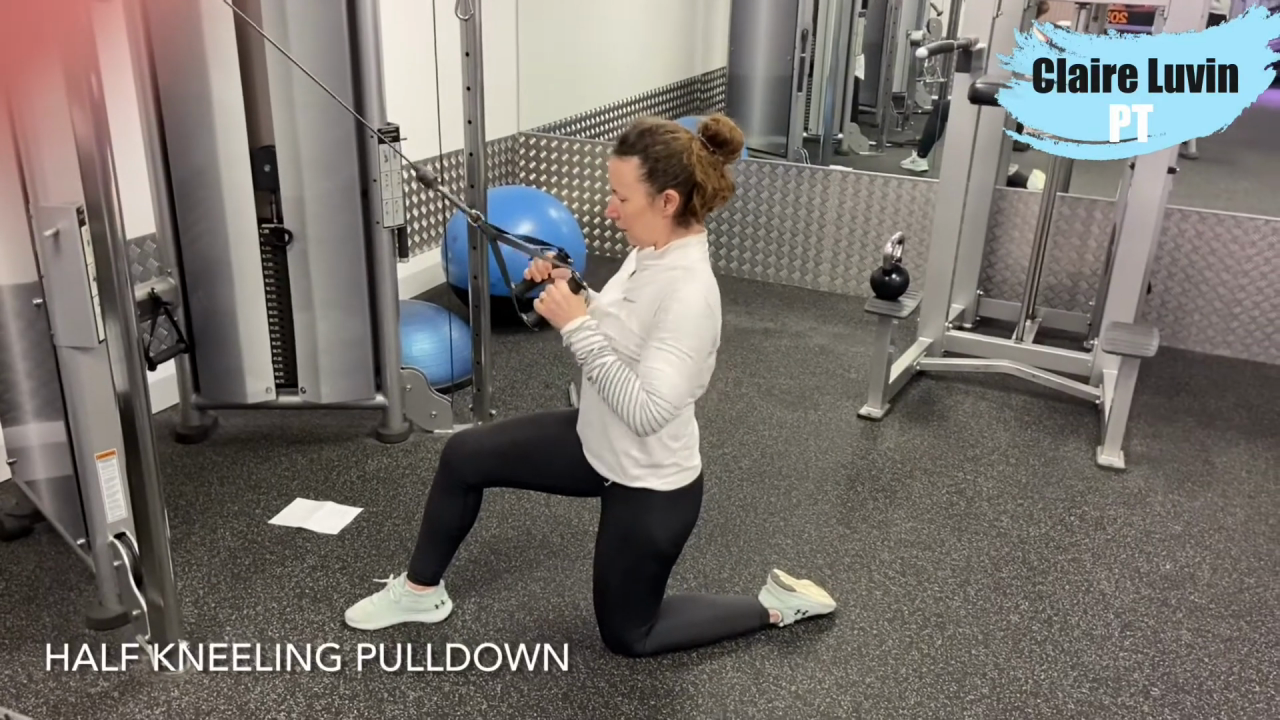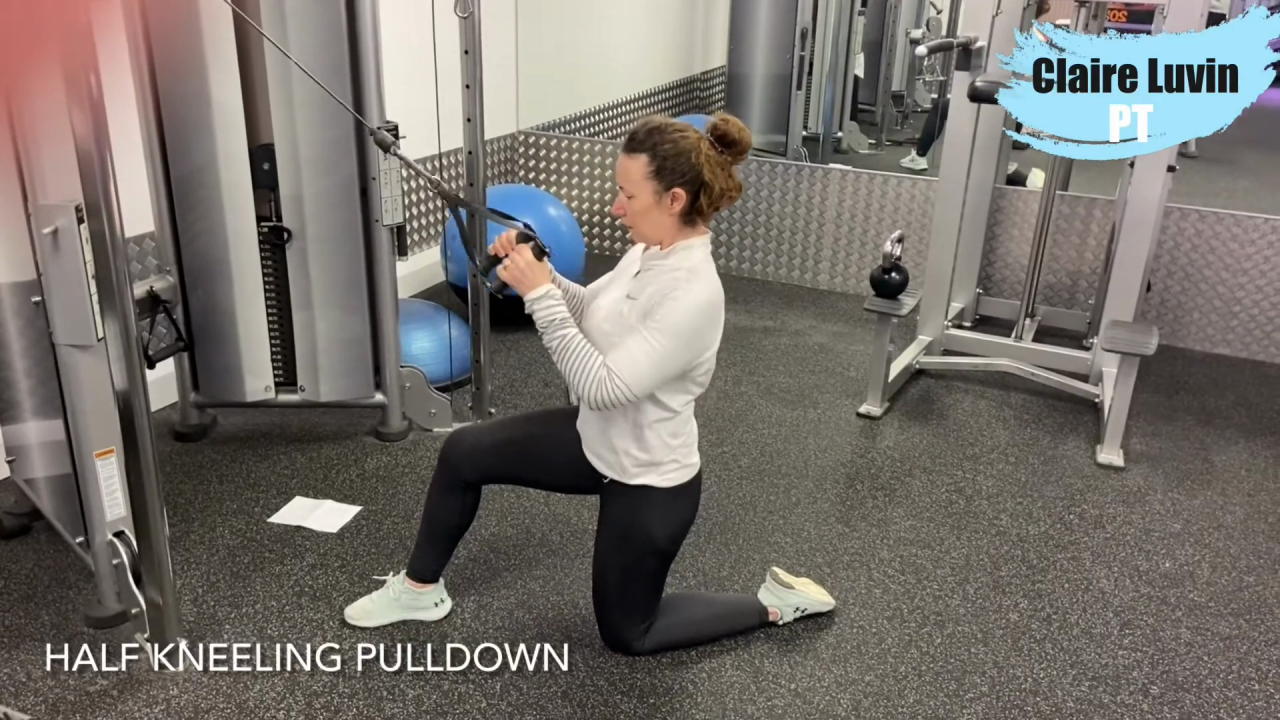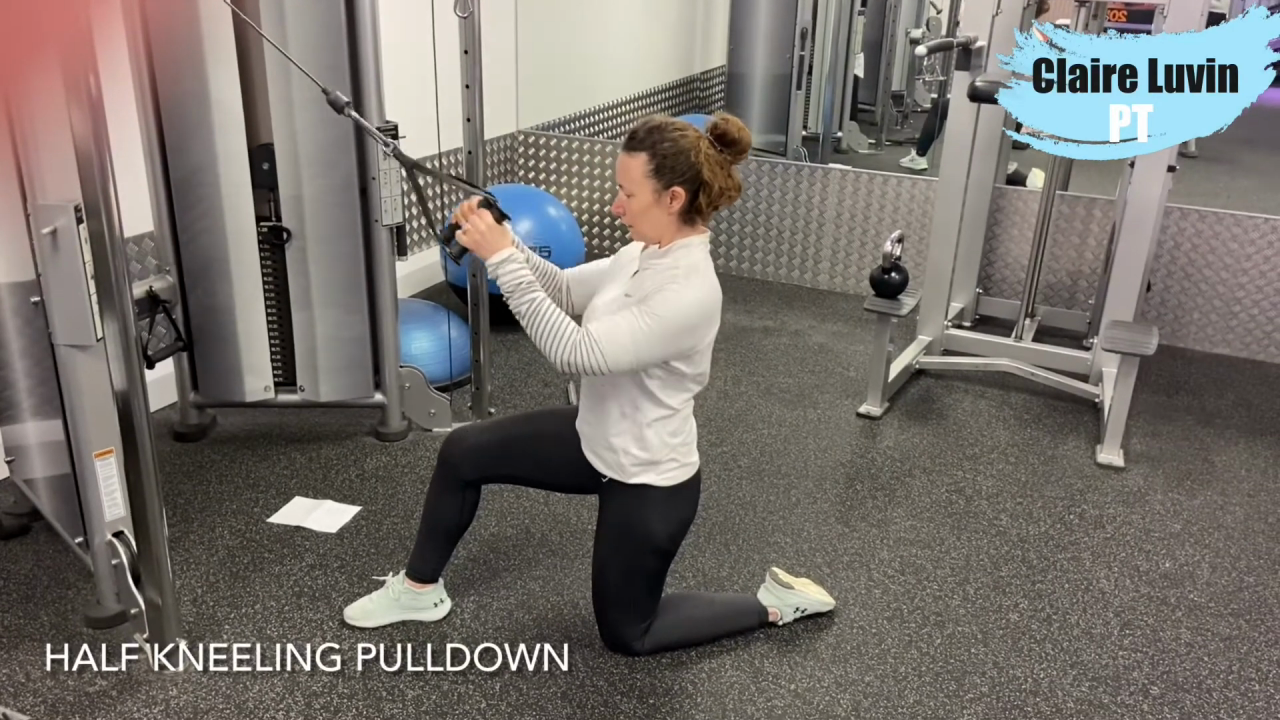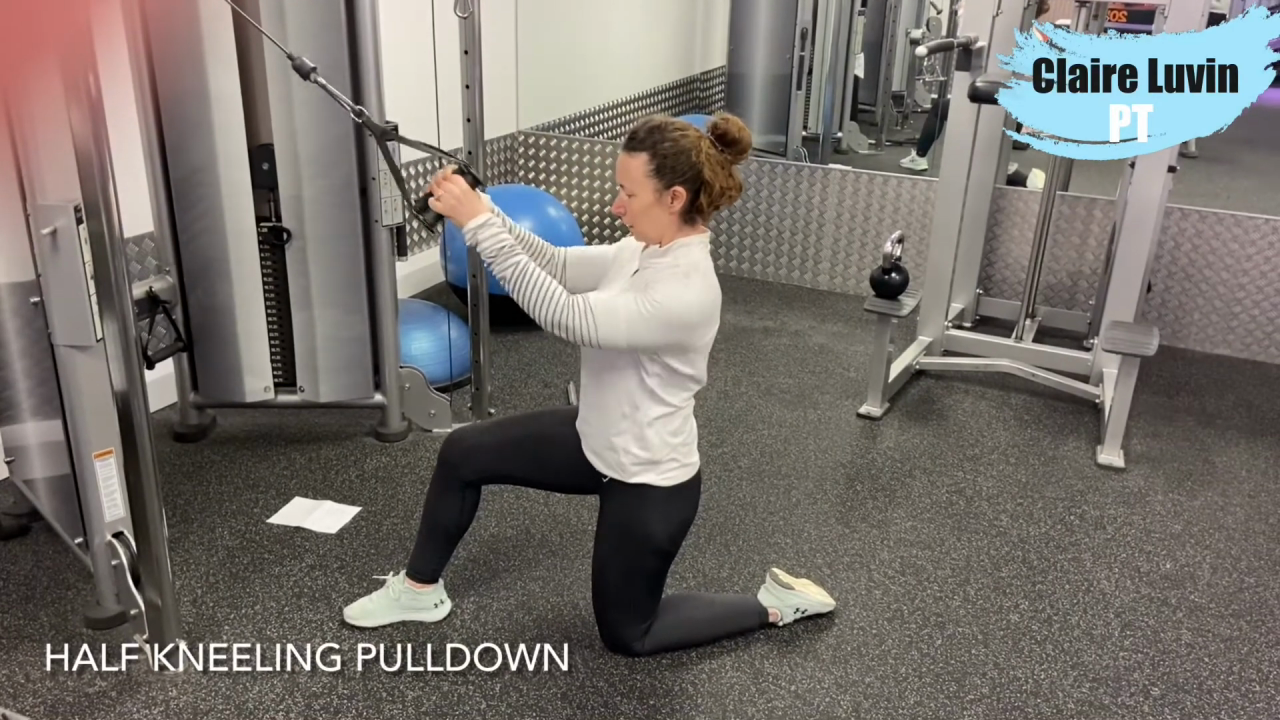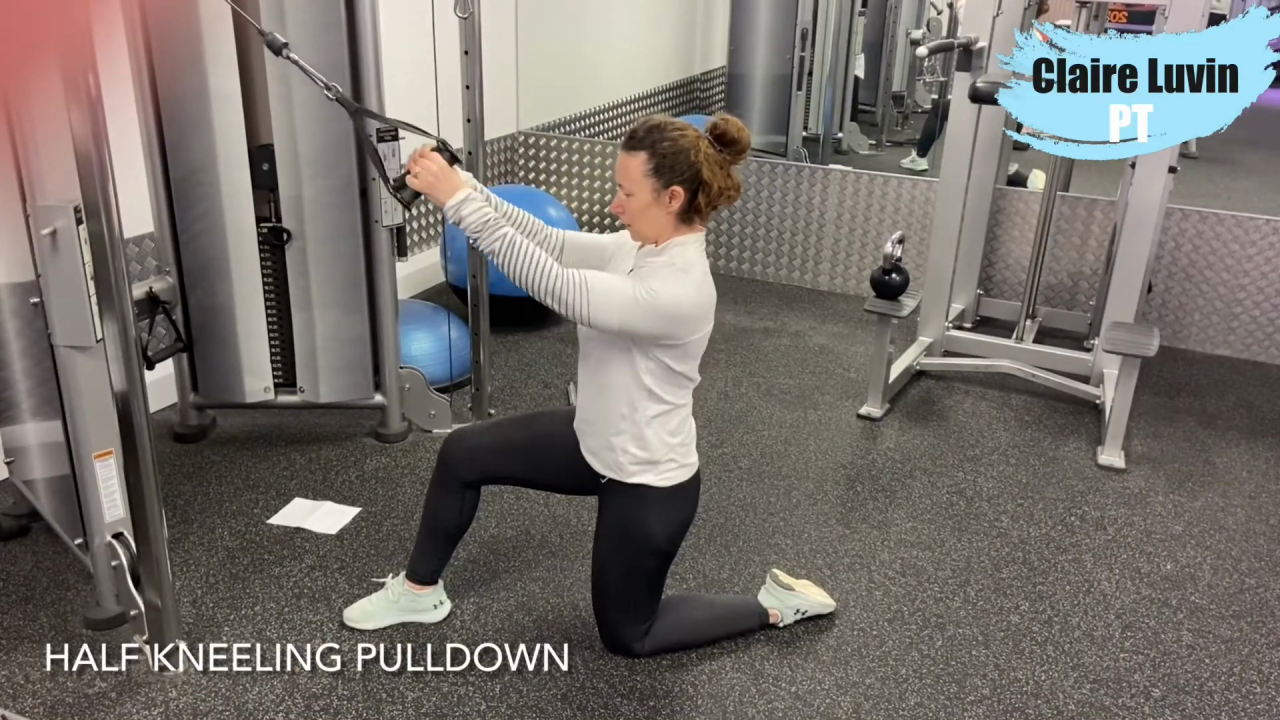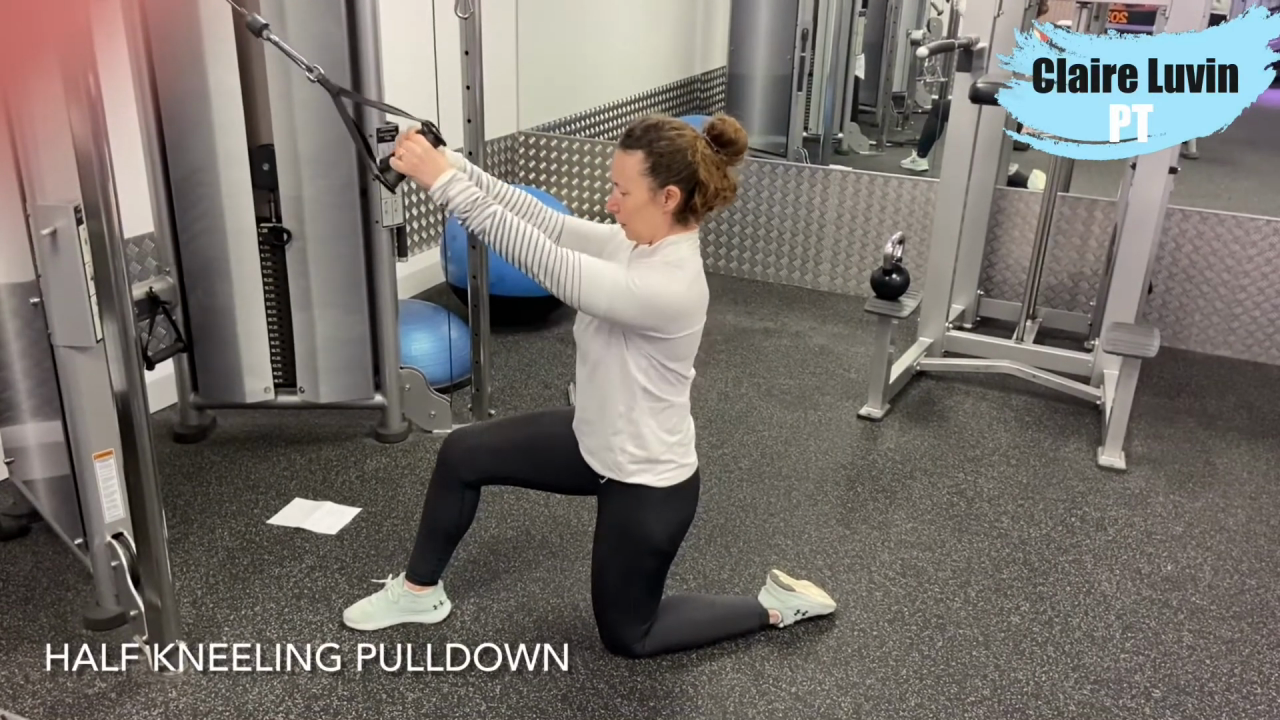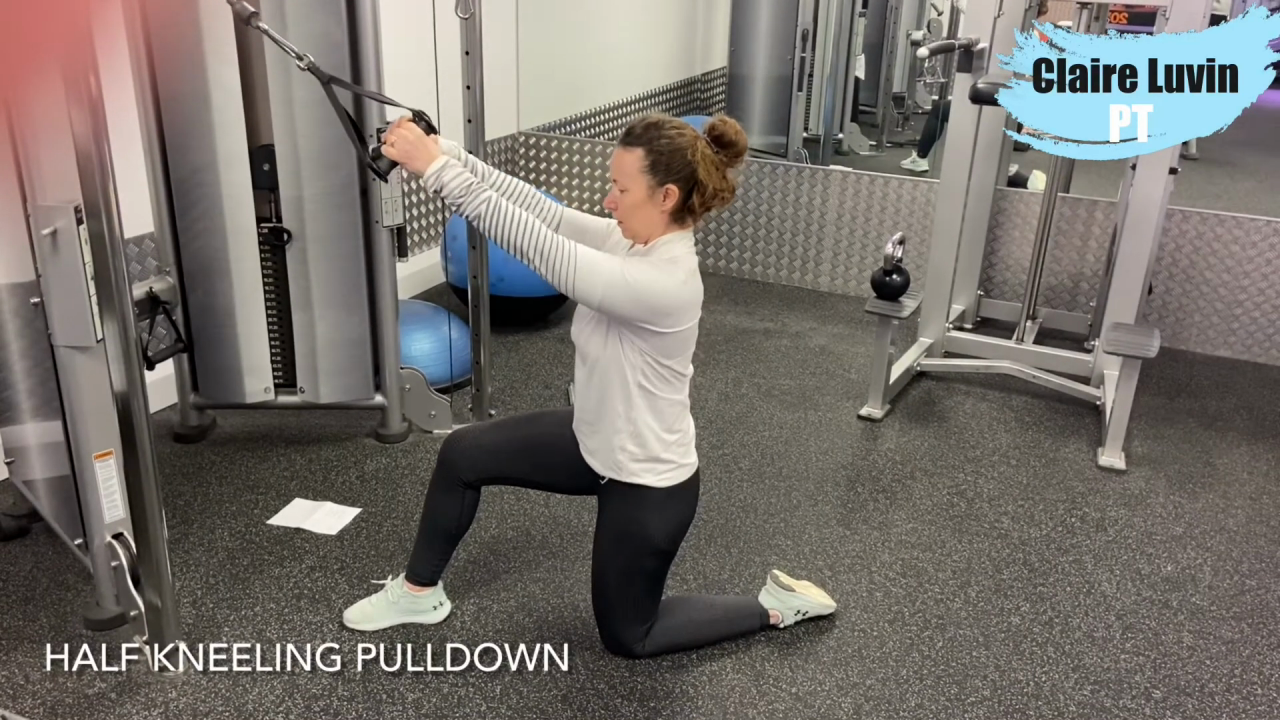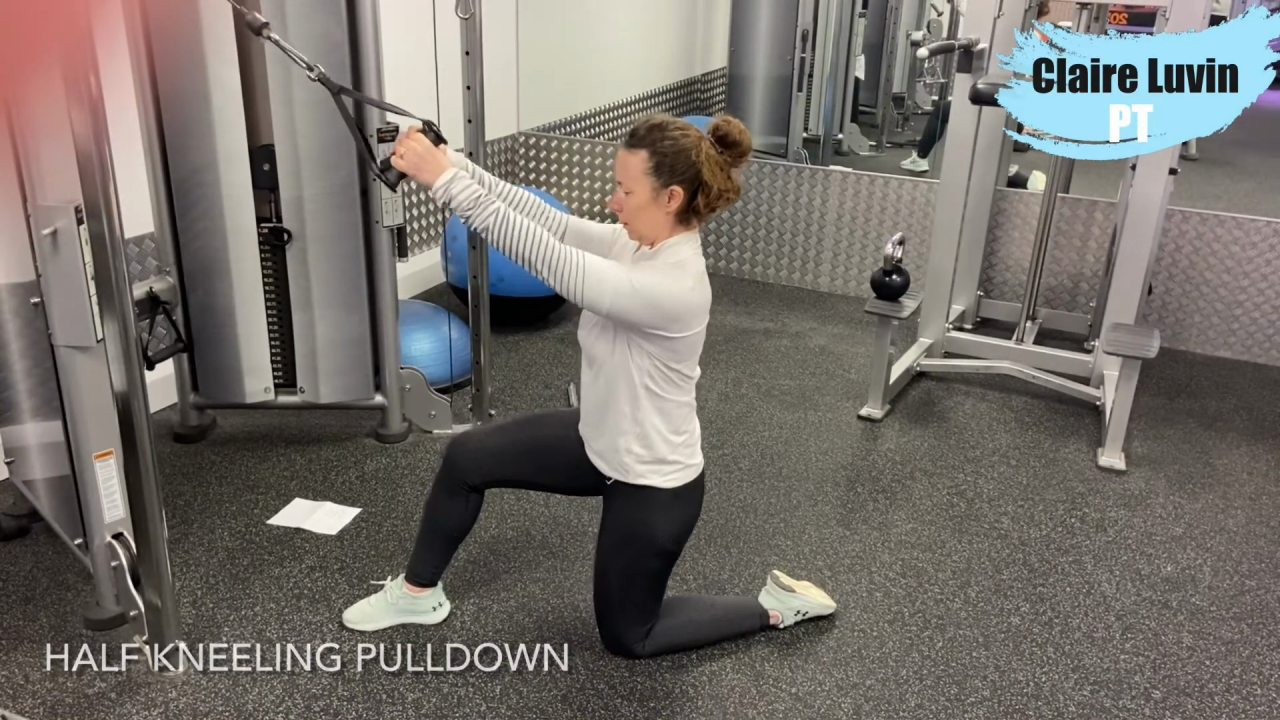
dt=0.3s
person 1, frame 1
left shoulder: (688, 293)
right shoulder: (652, 255)
left elbow: (646, 412)
left wrist: (576, 326)
right wrist: (572, 293)
left hip: (651, 485)
right hip: (600, 443)
left knee: (627, 633)
right knee: (465, 456)
left ankle: (777, 604)
right ankle: (420, 591)
person 1, frame 2
left shoulder: (692, 295)
right shoulder: (652, 252)
left elbow: (598, 385)
right elbow: (589, 312)
left wrist: (536, 292)
right wrist: (540, 276)
left hip: (649, 481)
right hip: (600, 441)
left knee: (626, 632)
right knee: (463, 454)
left ankle: (776, 604)
right ankle: (420, 589)
person 1, frame 3
left shoulder: (689, 293)
right shoulder: (650, 250)
left elbow: (575, 352)
right elbow: (568, 291)
left wrist: (502, 260)
right wrist: (504, 244)
left hip: (649, 481)
right hip: (599, 438)
left knee: (626, 631)
right knee: (463, 452)
left ankle: (776, 604)
right ankle: (419, 589)
person 1, frame 4
left shoulder: (686, 293)
right shoulder: (649, 248)
left elbow: (562, 314)
right elbow: (558, 265)
left wrist: (478, 226)
right wrist: (481, 210)
left hip: (651, 482)
right hip: (599, 439)
left knee: (626, 633)
right knee: (464, 452)
left ankle: (775, 603)
right ankle: (420, 589)
person 1, frame 5
left shoulder: (680, 289)
right shoulder: (646, 245)
left elbow: (555, 286)
right elbow: (551, 244)
left wrist: (459, 201)
right wrist: (463, 185)
left hip: (648, 482)
right hip: (597, 439)
left knee: (626, 633)
right knee: (462, 454)
left ankle: (776, 605)
right ankle: (419, 590)
person 1, frame 6
left shoulder: (670, 286)
right shoulder: (642, 242)
left elbow: (544, 260)
right elbow: (546, 221)
left wrist: (444, 183)
right wrist: (449, 164)
left hip: (648, 482)
right hip: (596, 439)
left knee: (626, 634)
right knee: (462, 454)
left ankle: (776, 606)
right ankle: (419, 591)
person 1, frame 7
left shoulder: (664, 281)
right shoulder: (640, 239)
left elbow: (538, 245)
right elbow: (543, 211)
left wrist: (438, 169)
right wrist: (444, 152)
left hip: (649, 482)
right hip: (597, 440)
left knee: (626, 635)
right knee: (463, 454)
left ankle: (776, 606)
right ankle: (419, 592)
person 1, frame 8
left shoulder: (673, 286)
right shoulder: (646, 242)
left elbow: (551, 265)
right elbow: (549, 223)
left wrist: (448, 182)
right wrist: (449, 165)
left hip: (653, 482)
right hip: (602, 439)
left knee: (626, 635)
right knee: (466, 457)
left ankle: (777, 608)
right ankle: (418, 593)
